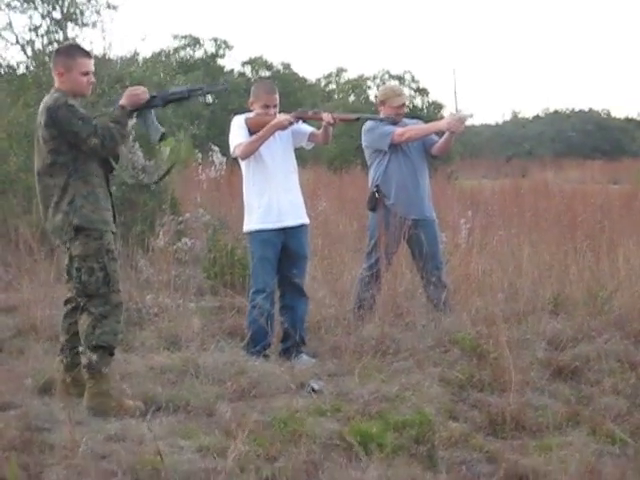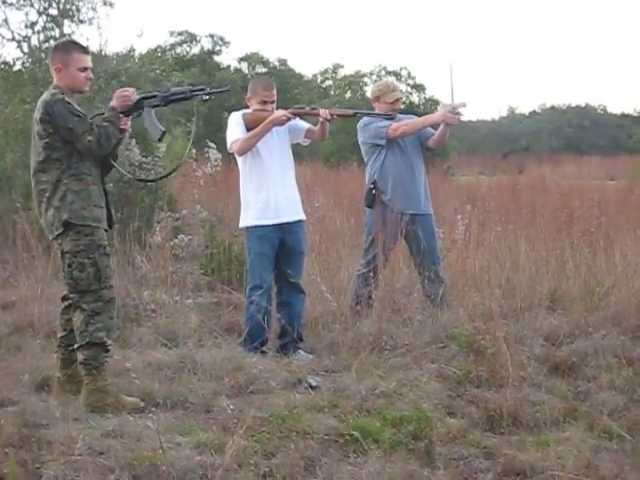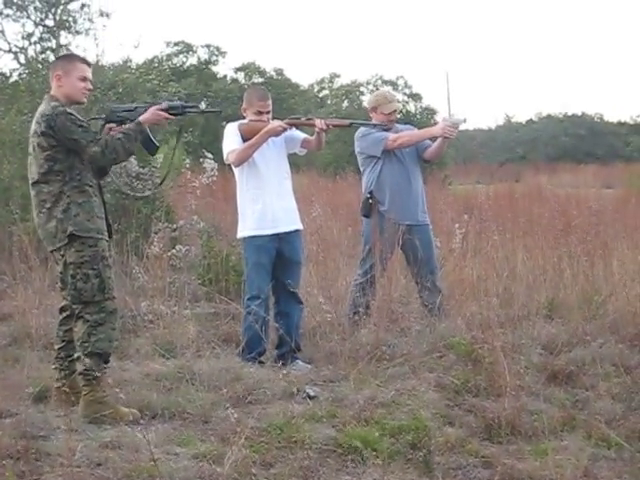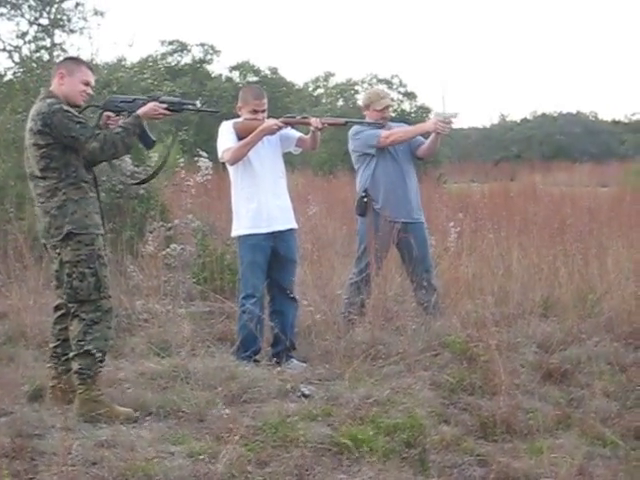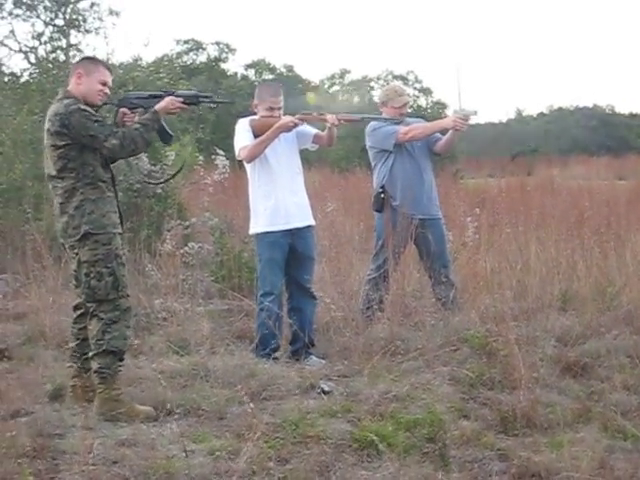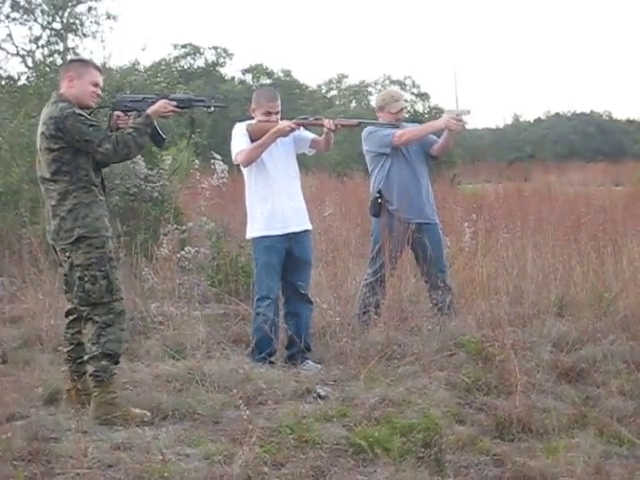
dt=0.3s
person 1, frame 1
left shoulder: (61, 109)
right shoulder: (59, 106)
left elbow: (98, 160)
right elbow: (100, 144)
left wrist: (118, 128)
right wrist: (122, 109)
left hip: (79, 218)
right hip: (84, 219)
left knee: (82, 298)
right knee: (104, 300)
left ankle: (71, 377)
right ankle: (98, 390)
person 1, frame 2
left shoulder: (61, 105)
right shoulder: (56, 103)
left elbow: (95, 163)
right elbow: (95, 142)
left wrist: (117, 132)
right wrist: (114, 110)
left hip: (76, 214)
right hip: (77, 216)
left knee: (79, 296)
right knee: (97, 297)
left ankle: (68, 373)
right ankle: (95, 387)
person 1, frame 3
left shoulder: (49, 115)
right shoulder: (59, 115)
left elbow: (87, 165)
right elbow: (103, 154)
left wrist: (106, 139)
right wrist: (140, 124)
left hip: (64, 227)
right hip: (79, 227)
left knee: (75, 306)
right knee: (99, 308)
left ankle: (66, 385)
right ankle: (93, 398)
person 1, frame 4
left shoulder: (44, 112)
right shoulder: (55, 112)
left elbow: (84, 155)
right elbow: (101, 148)
left wrist: (105, 130)
right wrist: (138, 118)
left hip: (61, 224)
right hip: (75, 224)
left knee: (70, 304)
right knee: (94, 306)
left ankle: (61, 383)
right ankle: (88, 397)
person 1, frame 5
left shoulder: (62, 112)
right shoulder: (72, 112)
left elbow: (102, 155)
right elbow: (121, 146)
left wrist: (121, 127)
right wrist: (156, 113)
left hip: (79, 224)
right hip: (93, 224)
left knee: (90, 303)
right knee: (112, 306)
left ankle: (83, 382)
right ankle: (108, 396)
person 1, frame 6
left shoulder: (55, 115)
right shoulder: (67, 116)
left elbow: (95, 157)
right elbow: (113, 150)
left wrist: (117, 130)
right wrist: (149, 116)
left hip: (69, 228)
right hip: (84, 228)
left knee: (81, 308)
right knee: (106, 309)
left ankle: (77, 386)
right ankle: (104, 400)
person 2, frame 1
left shoulder: (288, 123)
right shoulder: (241, 123)
left elbow: (321, 140)
right elbow: (242, 152)
left wrist: (326, 126)
right wrist: (272, 127)
left hip: (295, 219)
right hip: (263, 222)
left knee: (295, 288)
right knee: (262, 290)
left ankle: (293, 347)
right ankle: (256, 352)
person 2, frame 2
left shoulder: (285, 120)
right shoulder: (238, 119)
left elbow: (318, 137)
right elbow: (239, 148)
left wrist: (323, 122)
right wrist: (269, 123)
left hip: (292, 216)
right hip: (259, 218)
left knee: (292, 284)
right knee: (259, 286)
left ankle: (290, 344)
right ankle: (253, 348)
person 2, frame 3
left shoulder: (281, 130)
right shoulder: (234, 130)
left elbow: (314, 146)
right elbow: (235, 159)
left wrist: (319, 132)
right wrist: (265, 133)
left hip: (289, 226)
right hip: (256, 228)
left knee: (290, 294)
right knee: (257, 296)
left ankle: (287, 354)
right ankle: (251, 358)
person 2, frame 4
left shoulder: (276, 128)
right shoulder: (229, 128)
left elbow: (309, 145)
right elbow: (230, 157)
left wrist: (315, 131)
right wrist: (260, 131)
left hip: (284, 224)
right hip: (251, 227)
left knee: (285, 292)
right knee: (252, 295)
left ankle: (282, 352)
right ankle: (246, 357)
person 2, frame 5
left shoulder: (292, 126)
right shoulder: (245, 126)
left elbow: (325, 142)
right elbow: (247, 155)
left wrist: (331, 128)
right wrist: (276, 129)
left hip: (302, 221)
right hip: (269, 224)
left knee: (303, 290)
right knee: (270, 292)
left ankle: (302, 349)
right ankle: (265, 354)
person 2, frame 6
left shoulder: (290, 130)
right shoulder: (243, 130)
left elbow: (323, 146)
right elbow: (243, 159)
left wrist: (328, 132)
right wrist: (274, 133)
left hip: (298, 225)
right hip: (266, 228)
left knee: (300, 294)
right knee: (267, 296)
left ankle: (298, 353)
right ankle: (261, 358)
person 3, frame 1
left shoulder: (416, 126)
right shoulder: (371, 128)
left elbow: (437, 150)
right elbow: (402, 136)
left wrist: (451, 131)
right wrist: (440, 125)
left hip: (422, 209)
right hip: (388, 209)
left knee: (433, 266)
right knee: (374, 265)
left ankle: (444, 314)
right ankle: (360, 315)
person 3, frame 2
left shoulder: (412, 120)
right shoulder: (367, 125)
left elbow: (434, 143)
right elbow: (397, 131)
left wrist: (445, 124)
right wrist: (435, 117)
left hip: (419, 205)
right hip: (385, 205)
left knee: (430, 261)
right knee: (372, 262)
left ankle: (441, 310)
right ankle: (357, 312)
person 3, frame 3
left shoulder: (409, 131)
right shoulder: (364, 135)
left elbow: (430, 155)
right elbow: (395, 142)
left wrist: (444, 137)
right wrist: (433, 131)
left hip: (416, 215)
right hip: (382, 216)
left knee: (428, 271)
right knee: (369, 271)
right ankle: (355, 321)
person 3, frame 4
left shoulder: (402, 128)
right shoulder: (358, 133)
left elbow: (424, 152)
right elbow: (388, 139)
left wrist: (436, 134)
right wrist: (426, 126)
left hip: (411, 213)
right hip: (376, 214)
left knee: (422, 269)
right knee: (364, 270)
left ankle: (434, 317)
right ankle: (350, 319)
person 3, frame 5
left shoulder: (419, 124)
right shoulder: (375, 129)
left elbow: (440, 148)
right elbow: (407, 135)
left wrist: (454, 130)
right wrist: (444, 123)
left hip: (428, 208)
right hip: (394, 210)
left knee: (440, 264)
right knee: (381, 266)
right ankle: (368, 316)
person 3, frame 6
left shoulder: (416, 129)
right shoulder: (371, 134)
left elbow: (437, 150)
right elbow: (401, 138)
left wrist: (449, 131)
right wrist: (438, 123)
left hip: (425, 213)
right hip: (390, 214)
left knee: (437, 270)
right knee: (378, 271)
left ankle: (449, 318)
right ankle: (365, 321)
